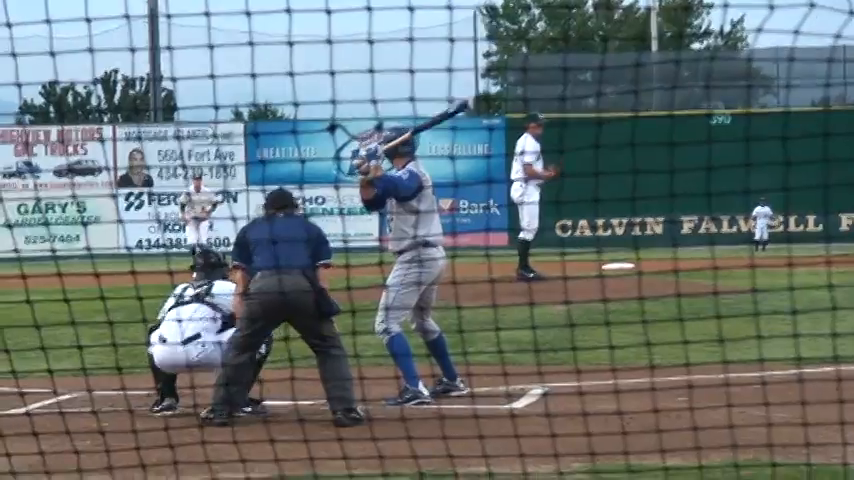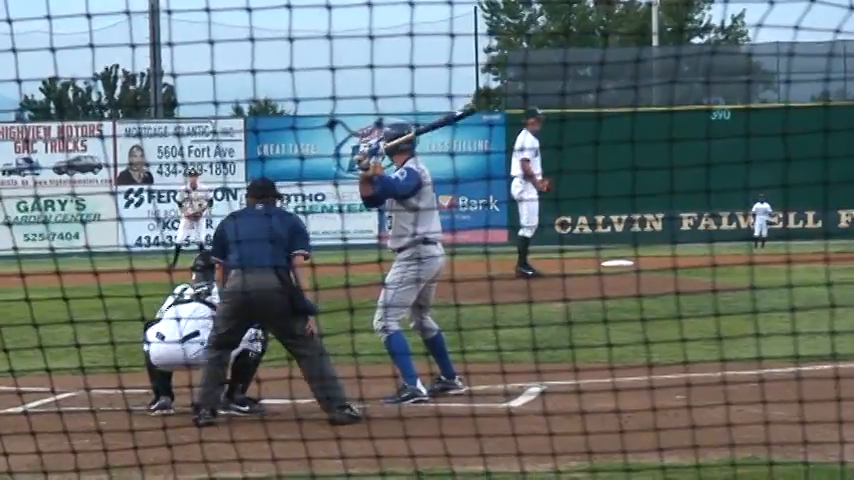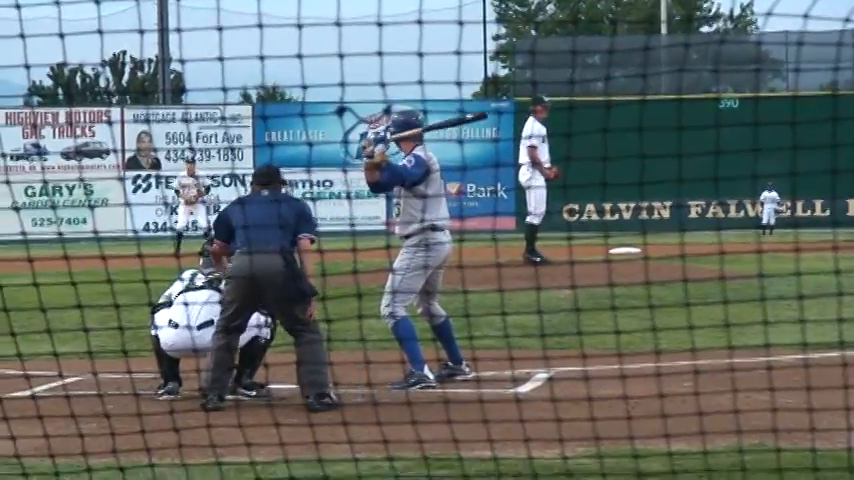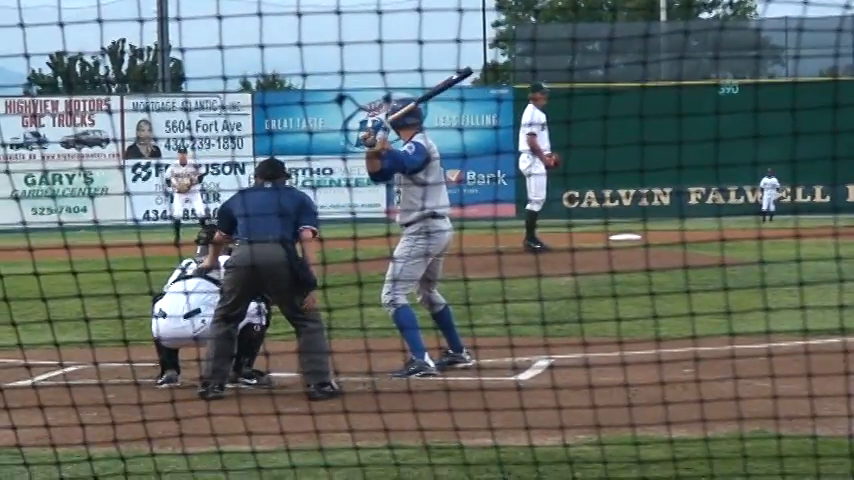
dt=0.3s
person 1, frame 1
left shoulder: (412, 173)
right shoulder: (404, 176)
left elbow: (392, 188)
right elbow: (372, 202)
left wrist: (374, 165)
right wrist: (365, 176)
left hip: (416, 258)
right hip: (429, 257)
left knee: (386, 323)
right knee: (422, 320)
left ankle: (414, 388)
right ankle: (452, 380)
person 1, frame 2
left shoulder: (411, 171)
right shoulder: (405, 173)
left elbow: (390, 189)
right elbow: (371, 199)
left wrist: (374, 163)
right wrist: (365, 173)
left hip: (415, 256)
right hip: (428, 254)
left knee: (385, 321)
right knee: (421, 318)
left ankle: (413, 387)
right ankle: (450, 379)
person 1, frame 3
left shoulder: (420, 158)
right shoulder: (413, 160)
left elbow: (400, 177)
right elbow: (377, 185)
left wrist: (381, 151)
right wrist: (370, 159)
left hip: (422, 243)
right hip: (435, 241)
left knee: (392, 307)
right knee: (428, 304)
left ankle: (420, 372)
right ankle: (457, 364)
person 1, frame 4
left shoulder: (419, 145)
right shoulder: (412, 148)
left elbow: (401, 164)
right elbow: (378, 174)
left wrist: (381, 139)
right wrist: (372, 148)
left hip: (423, 231)
right hip: (435, 229)
left knee: (393, 295)
right knee: (428, 292)
left ankle: (421, 360)
right ankle: (458, 352)
person 2, frame 1
left shoulder: (249, 230)
right shoulder: (311, 228)
left elbow: (241, 279)
right elbow: (320, 275)
left wrist: (240, 321)
right wrist: (327, 310)
left hip: (262, 290)
right hip: (303, 289)
left knee: (239, 348)
right knee: (331, 348)
left ankle: (221, 410)
right ankle: (345, 410)
person 2, frame 2
left shoulder: (229, 222)
right shoulder: (290, 220)
left elbow: (221, 269)
right elbow: (298, 266)
left wrist: (226, 302)
right wrist: (307, 309)
left hip: (237, 289)
right hip: (276, 288)
left knee: (218, 348)
right knee: (309, 348)
left ankle: (205, 410)
right ankle: (338, 408)
person 2, frame 3
left shoulder: (235, 207)
right shoulder: (296, 205)
left elbow: (217, 251)
right elbow: (304, 248)
left wrist: (222, 268)
right wrist: (307, 290)
left hip: (242, 269)
right hip: (280, 268)
left knee: (225, 331)
right knee: (307, 331)
left ankle: (212, 394)
right ankle: (317, 394)
person 2, frame 4
left shoulder: (238, 199)
right shoulder: (299, 198)
left elbow: (219, 239)
right elbow: (307, 239)
left wrist: (211, 261)
right wrist: (310, 282)
left hip: (242, 258)
right hip: (281, 258)
left knee: (224, 320)
right knee: (308, 320)
left ankle: (212, 383)
right ankle: (319, 383)
person 3, frame 1
left shoulder: (525, 140)
right shoulder: (530, 142)
right elbow: (528, 170)
left wrist: (544, 172)
right wrist: (547, 174)
left hip: (526, 188)
right hip: (527, 188)
left knee: (529, 228)
right knee: (529, 228)
left ankle: (524, 267)
right ankle: (522, 269)
person 3, frame 2
left shoulder: (527, 137)
right shoulder: (528, 138)
right elbow: (525, 167)
left wrist: (539, 182)
right wrist: (538, 184)
left hip: (526, 185)
right hip: (526, 185)
left knee: (529, 225)
right knee: (529, 225)
left ankle: (523, 264)
right ankle: (521, 266)
person 3, frame 3
left shoulder: (535, 125)
right shoulder: (535, 125)
right elbow: (532, 153)
left wrist: (547, 169)
right wrist: (545, 171)
left hip: (535, 172)
right hip: (534, 173)
left knee: (537, 212)
right knee: (536, 212)
left ankle: (531, 250)
right ankle: (529, 252)
person 3, frame 4
left shoulder: (536, 112)
right shoulder: (533, 112)
right elbow: (531, 141)
left wrist: (547, 156)
right wrist: (544, 159)
left hip: (536, 160)
right hip: (534, 160)
left knee: (537, 199)
right knee: (536, 199)
left ankle: (531, 237)
right ankle: (529, 239)
person 4, frame 1
left shoulder: (180, 289)
right shoulder: (229, 288)
left elbow: (161, 321)
left hip: (164, 356)
right hip: (203, 351)
left knee: (156, 334)
left ankle: (166, 398)
person 4, frame 2
left shoulder: (179, 290)
left elbow: (159, 320)
left hip: (161, 354)
right hip: (199, 349)
left knee: (151, 331)
right knee: (255, 334)
left ankle: (162, 397)
right ankle: (234, 399)
person 4, frame 3
left shoulder: (186, 276)
left elbow: (163, 304)
left hip: (171, 342)
right hip: (211, 338)
left knee: (159, 314)
right knee: (265, 321)
left ankle: (170, 383)
right ankle: (242, 384)
person 4, frame 4
left shoulder: (184, 264)
right shoulder: (228, 262)
left elbow: (167, 295)
left hip: (164, 332)
right hip: (201, 328)
left knee: (159, 303)
right knee: (258, 307)
left ankle: (168, 371)
right ankle: (242, 372)
